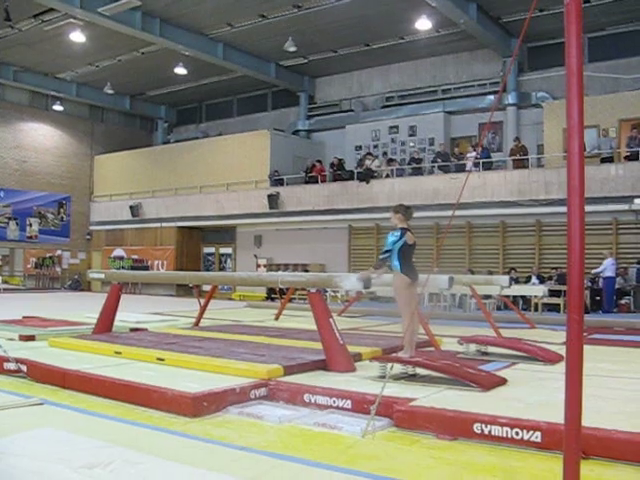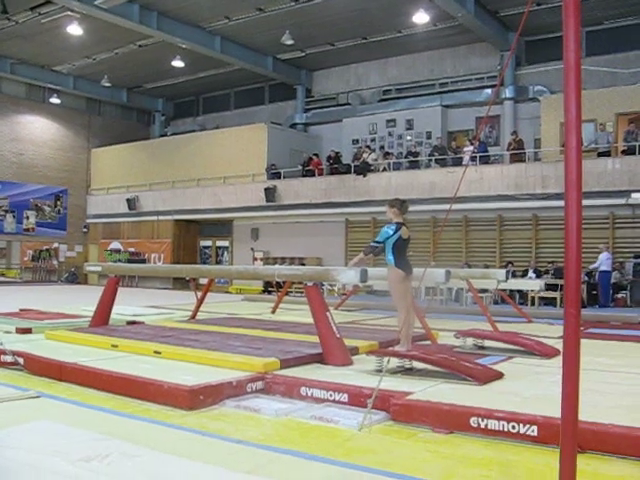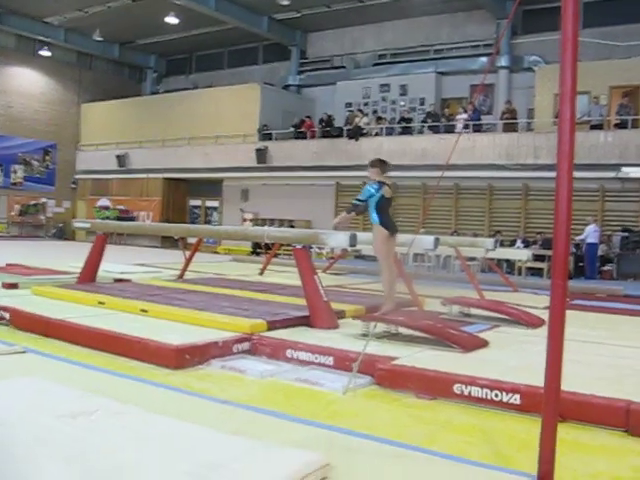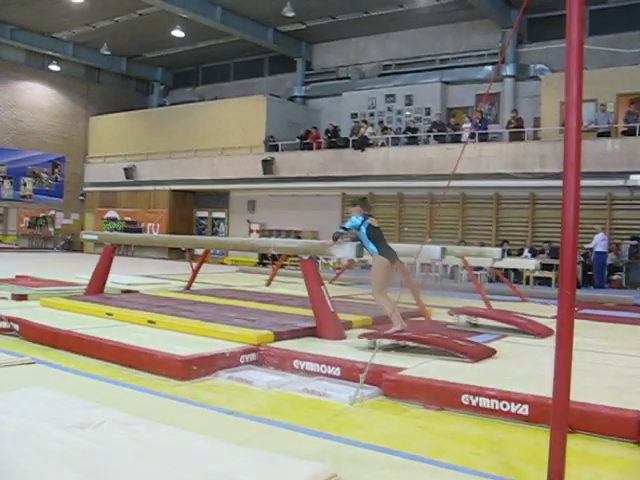
dt=0.4s
person 1, frame 1
left shoulder: (396, 234)
right shoulder: (409, 234)
left elbow: (385, 255)
left wrist: (371, 272)
right wrist: (379, 271)
left hip: (402, 276)
right hip: (411, 274)
left knee: (406, 314)
right knee: (412, 313)
left ankle: (407, 349)
right ankle: (411, 348)
person 1, frame 2
left shoulder: (390, 228)
right shoulder: (403, 229)
left elbow: (374, 245)
right elbow: (384, 247)
left wrist: (358, 258)
right wrist: (366, 257)
left hip: (396, 270)
right hip: (405, 268)
left knee: (401, 308)
right knee: (407, 307)
left ankle: (403, 344)
right ankle: (407, 342)
person 1, frame 3
left shoulder: (372, 186)
right shoulder: (386, 187)
left elbow: (356, 203)
right elbow: (367, 205)
left wrist: (340, 217)
right wrist: (348, 217)
left hip: (381, 228)
right hip: (390, 227)
left knee: (386, 266)
right knee: (389, 266)
left ankle: (388, 303)
right ankle: (390, 301)
person 1, frame 4
left shoulder: (358, 219)
right shoulder: (370, 220)
left elbow: (339, 233)
right elbow: (364, 238)
left wrist: (334, 241)
left hip: (382, 258)
right hip: (391, 256)
left knee: (378, 294)
right knee: (380, 293)
left ankle: (399, 323)
right ankle: (398, 322)
